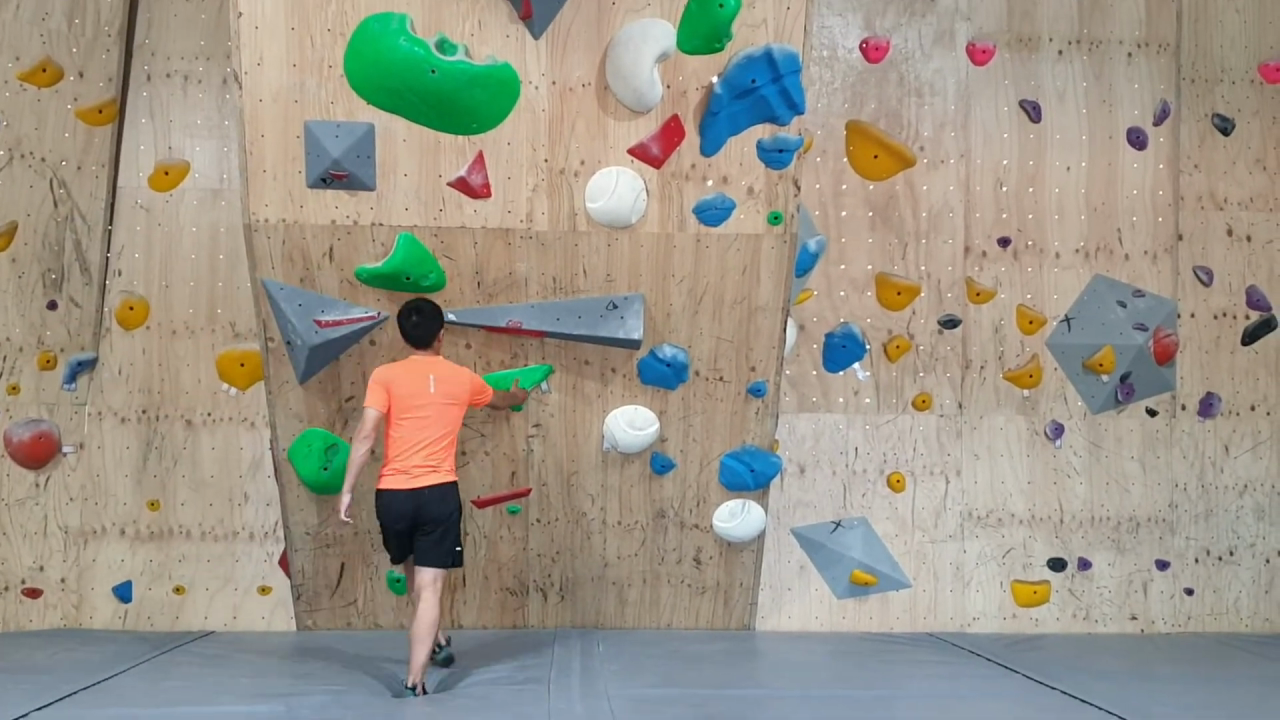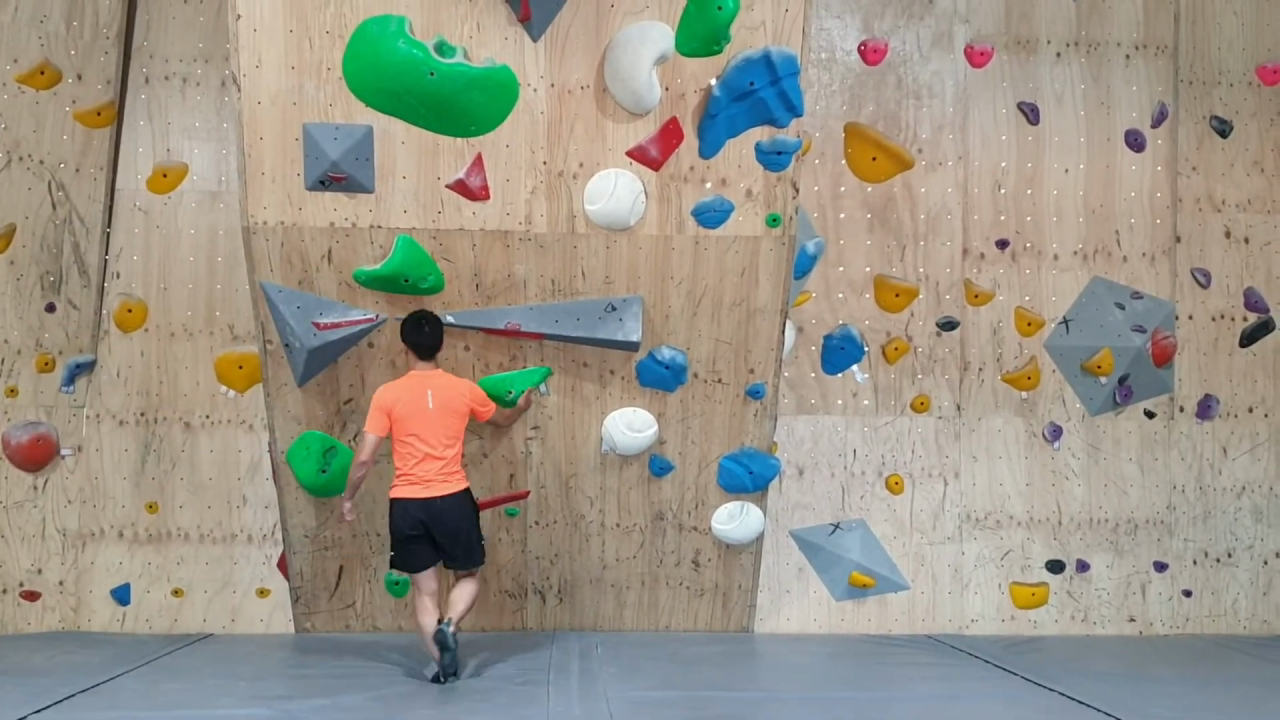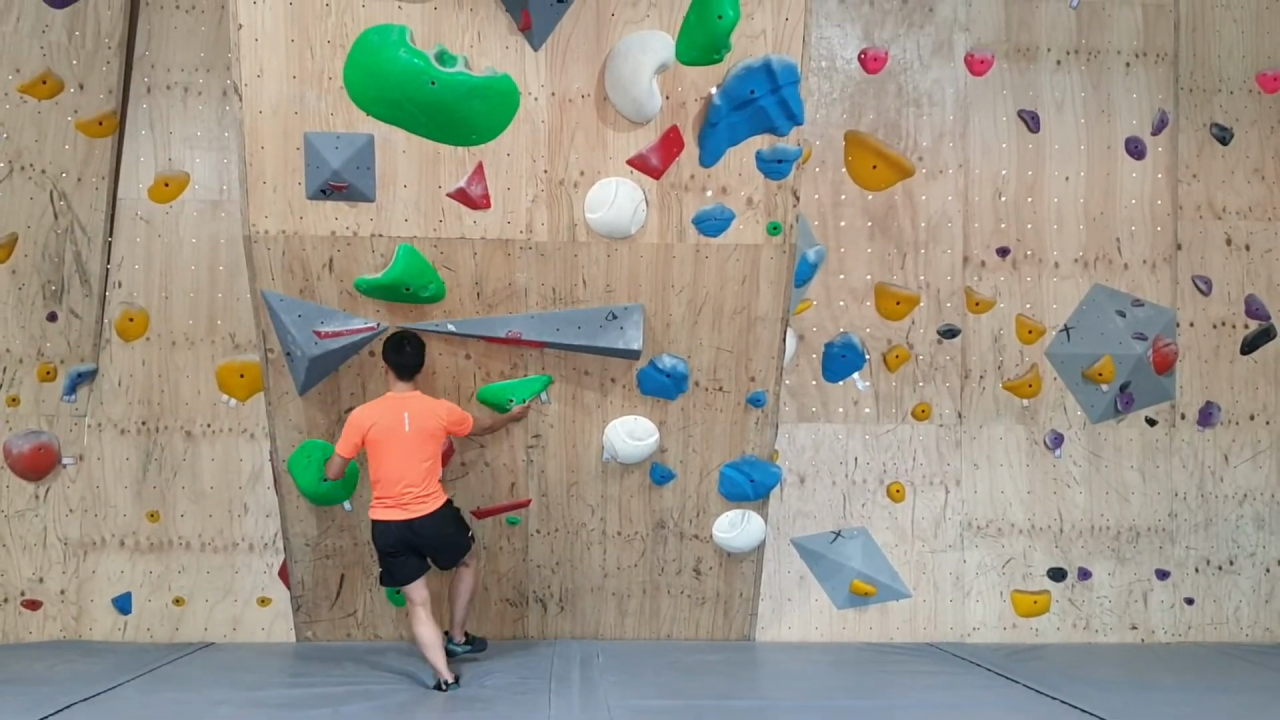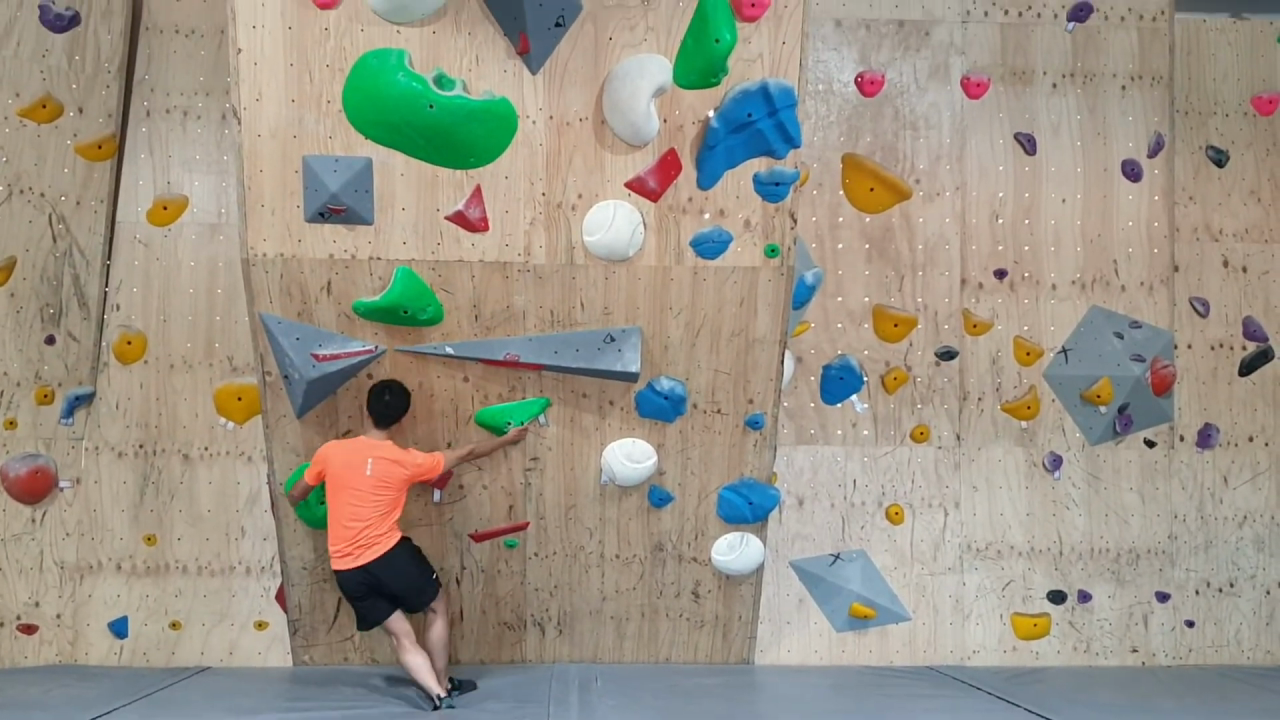
dt=0.4s
person 1, frame 1
left shoulder: (385, 375)
right shoulder: (463, 378)
left elbow: (365, 434)
right elbow: (498, 400)
left wrist: (347, 489)
right wrist: (518, 396)
left hip: (393, 494)
right hip: (439, 493)
left knee: (415, 576)
right knee: (429, 591)
left ankle: (437, 643)
right ankle: (414, 682)
person 1, frame 2
left shoulder: (388, 394)
right shoulder: (464, 389)
left elbow: (365, 458)
right elbow: (502, 419)
left wrist: (348, 497)
right wrist: (521, 407)
left hip: (406, 505)
right hip: (452, 500)
left knee: (424, 590)
right knee: (468, 577)
left ankle: (444, 668)
right ankle: (448, 626)
person 1, frame 3
left shoulder: (363, 416)
right shoulder: (441, 411)
left elbow: (333, 473)
right elbow: (483, 426)
left wrist: (330, 468)
right wrist: (512, 416)
left hip: (386, 525)
right hip: (433, 515)
left knee: (418, 603)
right knee: (467, 561)
left ankle: (445, 677)
right ankle: (457, 637)
person 1, frame 4
left shoulder: (330, 452)
right shoulder: (408, 462)
left elbow: (296, 495)
right elbow: (466, 453)
left wrist: (294, 496)
right wrist: (507, 439)
left hip: (346, 572)
right hip: (389, 556)
left knee: (400, 633)
right knee: (437, 608)
left ankle: (437, 694)
right ankle: (444, 685)
